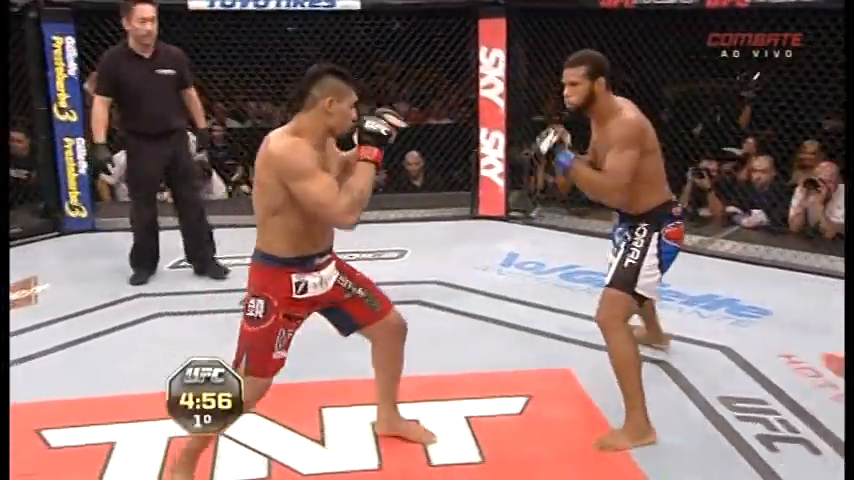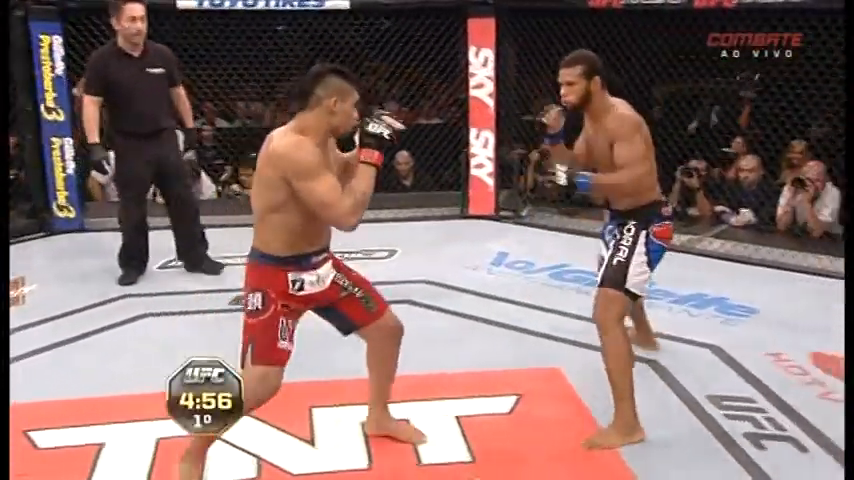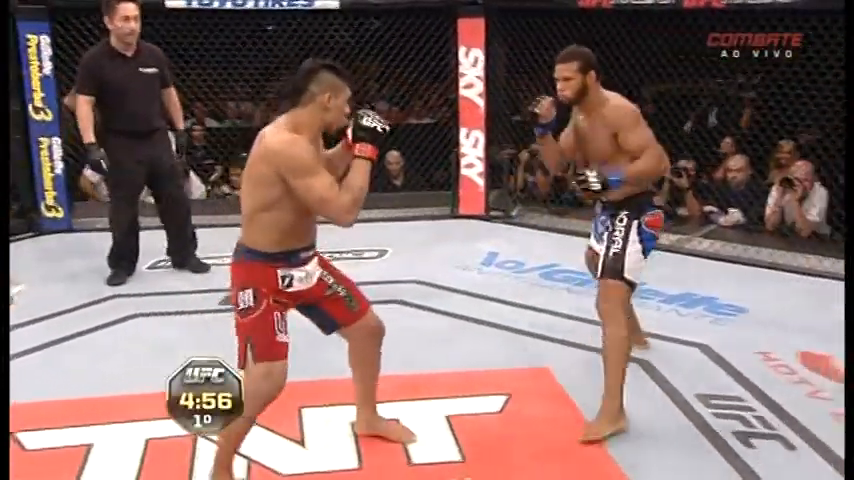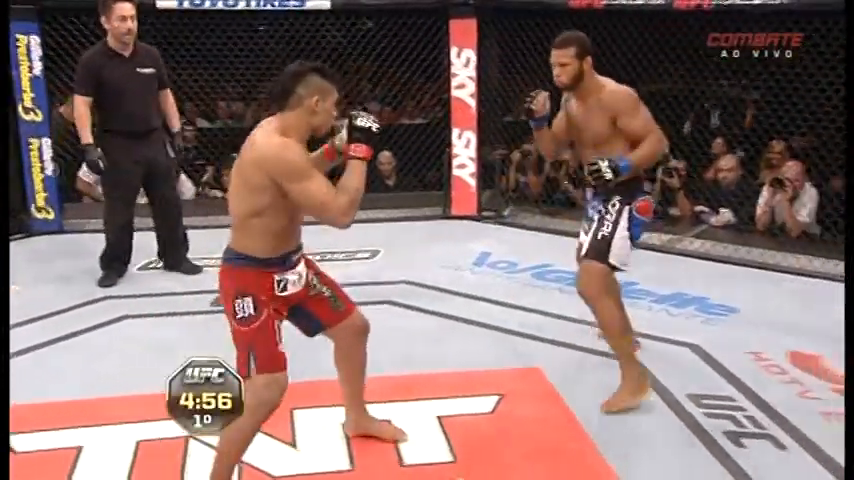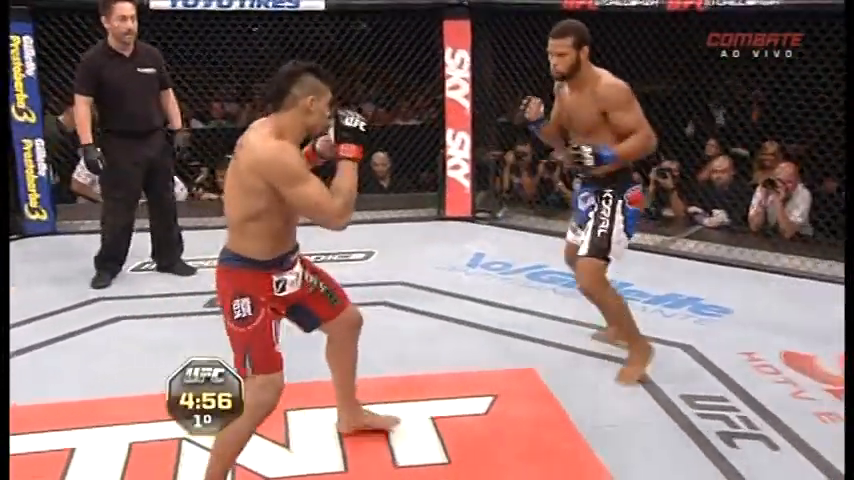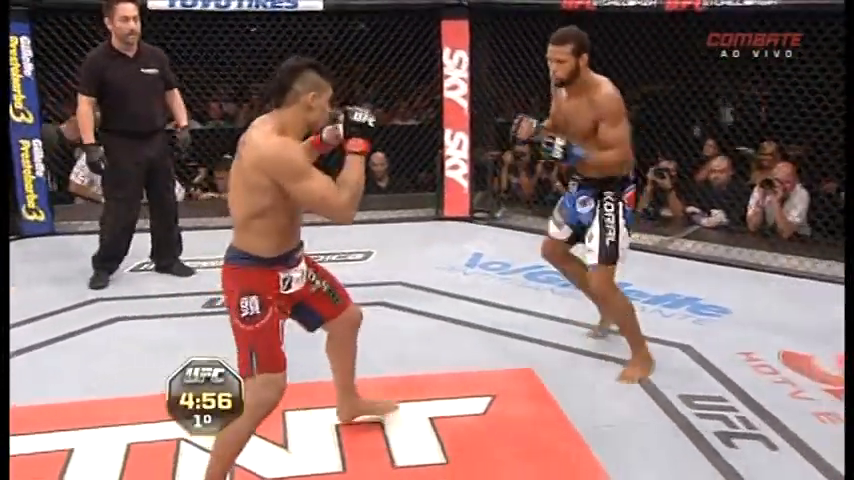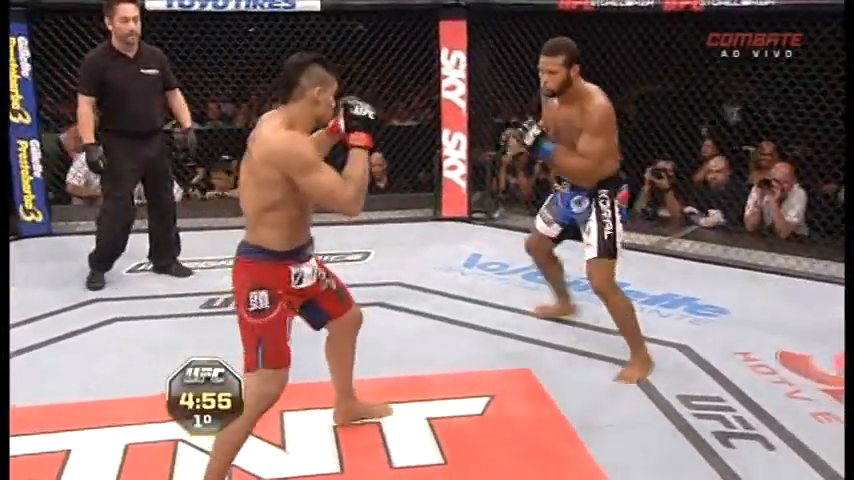
dt=0.1s
person 1, frame 1
left shoulder: (322, 141)
right shoulder: (285, 150)
left elbow: (341, 171)
right elbow: (345, 213)
left wrist: (369, 145)
right wrist: (371, 151)
left hip: (323, 265)
right hip: (278, 277)
left knee: (392, 327)
right knee: (248, 387)
left ankle: (388, 417)
person 1, frame 2
left shoulder: (316, 141)
right shoulder: (292, 148)
left elbow: (338, 175)
right elbow: (347, 215)
left wrist: (374, 137)
right wrist: (370, 153)
left hip: (319, 264)
right hip: (273, 275)
left knee: (387, 329)
right knee: (262, 383)
left ankle: (378, 416)
person 1, frame 3
left shoulder: (306, 135)
right shoulder: (284, 145)
left elbow: (325, 173)
right elbow: (344, 211)
left wrist: (353, 143)
right wrist: (367, 148)
left hip: (305, 261)
right hip: (261, 272)
left knee: (368, 328)
right knee: (266, 380)
left ankle: (367, 417)
person 1, frame 4
left shoulder: (279, 131)
right shoulder: (276, 149)
right elbow: (341, 213)
left wrist: (333, 151)
right wrist: (360, 150)
left hip: (289, 264)
right hip: (251, 277)
left knee: (353, 328)
right knee: (267, 390)
left ankle: (358, 418)
person 1, frame 5
left shoulder: (271, 131)
right shoulder: (271, 152)
right elbow: (336, 215)
left wrist: (319, 151)
right wrist: (350, 151)
left hip: (285, 264)
right hip: (249, 278)
left knee: (348, 321)
right knee: (264, 390)
left ankle: (350, 413)
person 1, frame 6
left shoulder: (272, 127)
right shoulder: (273, 149)
right elbow: (342, 208)
left wrist: (333, 138)
right wrist: (358, 145)
left hip: (289, 263)
right hip: (255, 275)
left knee: (346, 317)
right knee: (264, 391)
left ankle: (349, 402)
person 1, frame 7
left shoulder: (279, 122)
right shoulder: (285, 143)
right elbow: (349, 202)
left wrist: (338, 130)
right wrist: (360, 139)
left hip: (298, 259)
right hip: (265, 271)
left knee: (347, 318)
right knee: (266, 386)
left ankle: (346, 405)
person 2, frame 1
left shoulder: (626, 123)
right shoulder: (601, 115)
left elbow: (609, 190)
right elbow: (597, 167)
left wrist: (563, 157)
right wrist: (567, 155)
left hip: (654, 226)
right hip: (633, 218)
left knee: (609, 316)
right knee: (625, 281)
left ankle: (638, 425)
right ankle: (654, 333)
person 2, frame 2
left shoulder: (621, 120)
right shoulder: (591, 119)
left elbow: (641, 178)
right elbow: (573, 167)
left wrist: (582, 180)
right wrist: (555, 138)
left hip: (643, 224)
right hip: (620, 218)
left knee: (605, 314)
right knee: (610, 273)
left ankle: (626, 424)
right ankle: (643, 334)
person 2, frame 3
left shoulder: (619, 111)
right shoulder: (580, 112)
left elbow: (658, 163)
right elbow: (558, 162)
left wrist: (612, 178)
right wrist: (544, 128)
left hip: (634, 214)
right hip: (611, 209)
left knee: (609, 304)
right knee: (596, 263)
left ankle: (612, 411)
right ankle: (634, 334)
person 2, frame 4
left shoulder: (617, 97)
right shoulder: (570, 99)
left elbow: (658, 143)
right elbow: (550, 150)
left wrist: (620, 166)
right wrist: (540, 121)
left hip: (625, 200)
right hip: (600, 196)
left knee: (590, 284)
right knee: (590, 265)
left ankle: (633, 376)
right ankle: (623, 333)
person 2, frame 5
left shoulder: (610, 89)
right shoulder: (562, 86)
left elbow: (646, 140)
right elbow: (556, 139)
left wrist: (604, 156)
right wrist: (536, 121)
left hip: (614, 191)
right hip: (588, 186)
left knee: (589, 279)
right knee: (574, 257)
left ankle: (639, 347)
right ankle: (617, 326)
person 2, frame 6
left shoulder: (606, 98)
right shoulder: (560, 88)
left elbow: (622, 160)
left wrist: (574, 153)
right wrist: (534, 133)
left hip: (609, 193)
right hip: (581, 187)
left knee: (599, 282)
right knee: (552, 251)
left ankle: (642, 355)
right ankle: (609, 311)
person 2, frame 7
left shoulder: (596, 107)
right shoulder: (551, 96)
left elbow: (586, 172)
left wrist: (541, 147)
right wrist: (530, 139)
left hip: (601, 193)
right hip: (571, 188)
left knee: (602, 281)
right knee: (536, 245)
left ankle: (640, 356)
right ankle: (563, 302)
person 3, frame 1
left shoulder: (173, 56)
right shoulder: (113, 60)
left elbow: (188, 93)
right elbow: (101, 104)
left wrist: (202, 129)
right wrist: (100, 145)
left hip: (176, 140)
right hip: (140, 145)
left knee: (192, 203)
right knee: (143, 208)
left ankle: (204, 260)
right ankle: (143, 264)
person 3, frame 2
left shoulder: (162, 54)
right shoulder: (102, 60)
left elbow: (177, 92)
right elbow: (91, 104)
left wrist: (190, 127)
right wrist: (94, 145)
left hip: (165, 139)
right hip: (129, 145)
left knee: (183, 199)
right knee: (132, 207)
left ankle: (195, 257)
right ankle: (133, 264)
person 3, frame 3
left shoulder: (154, 55)
right shoulder: (94, 60)
left elbow: (168, 93)
right elbow: (84, 104)
left wrist: (180, 129)
right wrist: (91, 145)
left hip: (158, 139)
right hip: (121, 145)
left knee: (175, 199)
right knee: (124, 208)
left ankle: (184, 255)
right ankle: (122, 264)
person 3, frame 4
left shoulder: (151, 55)
right shoulder: (92, 60)
left elbow: (164, 94)
right elbow: (82, 105)
left wrist: (175, 131)
right wrist: (88, 146)
left hip: (154, 140)
right hip: (118, 145)
left knee: (168, 202)
right knee: (119, 208)
left ankle: (175, 257)
right ankle: (113, 265)
person 3, frame 5
left shoulder: (152, 55)
right shoulder: (93, 60)
left elbow: (166, 94)
right elbow: (82, 105)
left wrist: (177, 130)
right wrist: (88, 146)
left hip: (155, 141)
right hip: (118, 145)
left knee: (165, 203)
right knee: (118, 209)
left ankle: (168, 258)
right ankle: (107, 266)
person 3, frame 6
left shoulder: (155, 56)
right shoulder: (97, 60)
left elbow: (172, 94)
right elbow: (85, 105)
left wrist: (183, 127)
right wrist: (90, 146)
left hip: (157, 141)
right hip: (120, 145)
left knee: (165, 203)
right knee: (120, 209)
left ankle: (167, 259)
right ankle: (104, 266)
person 3, frame 7
left shoulder: (155, 56)
right shoulder: (97, 60)
left elbow: (173, 94)
right elbow: (85, 105)
left wrist: (187, 127)
right wrist: (90, 145)
left hip: (154, 142)
right hip: (118, 145)
left knee: (164, 204)
right knee: (117, 208)
left ankle: (165, 259)
right ankle: (99, 266)
